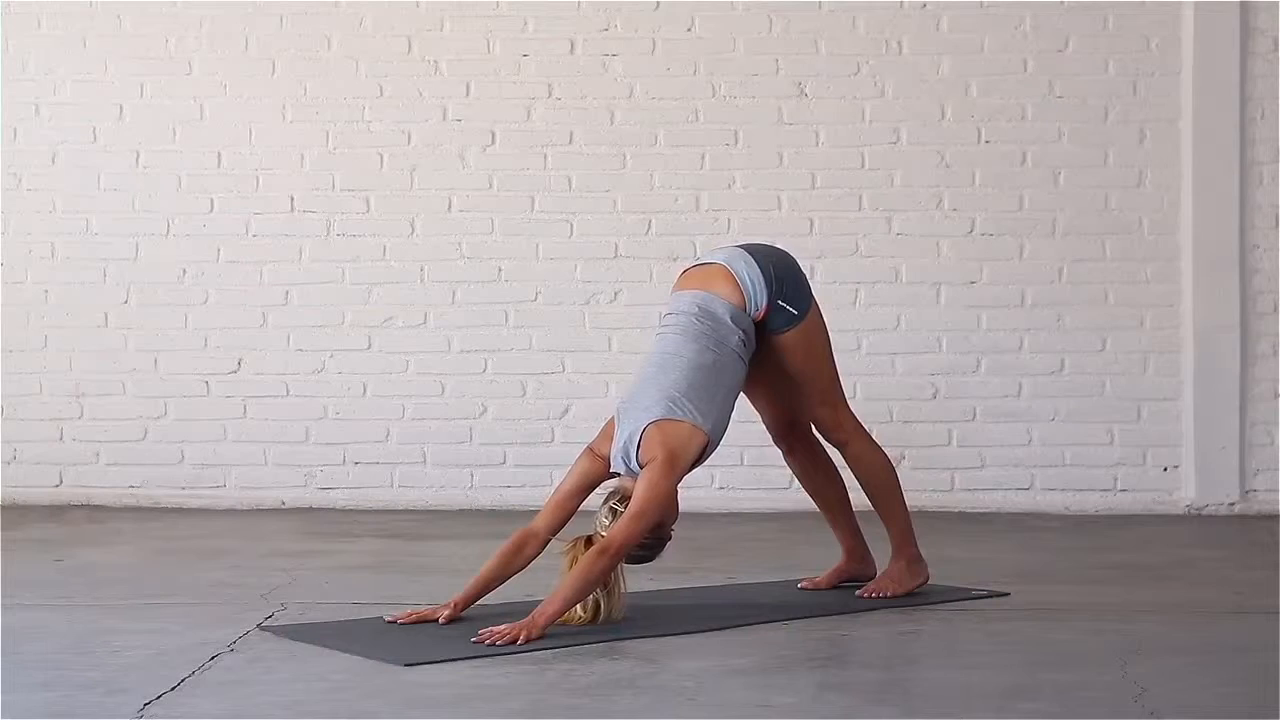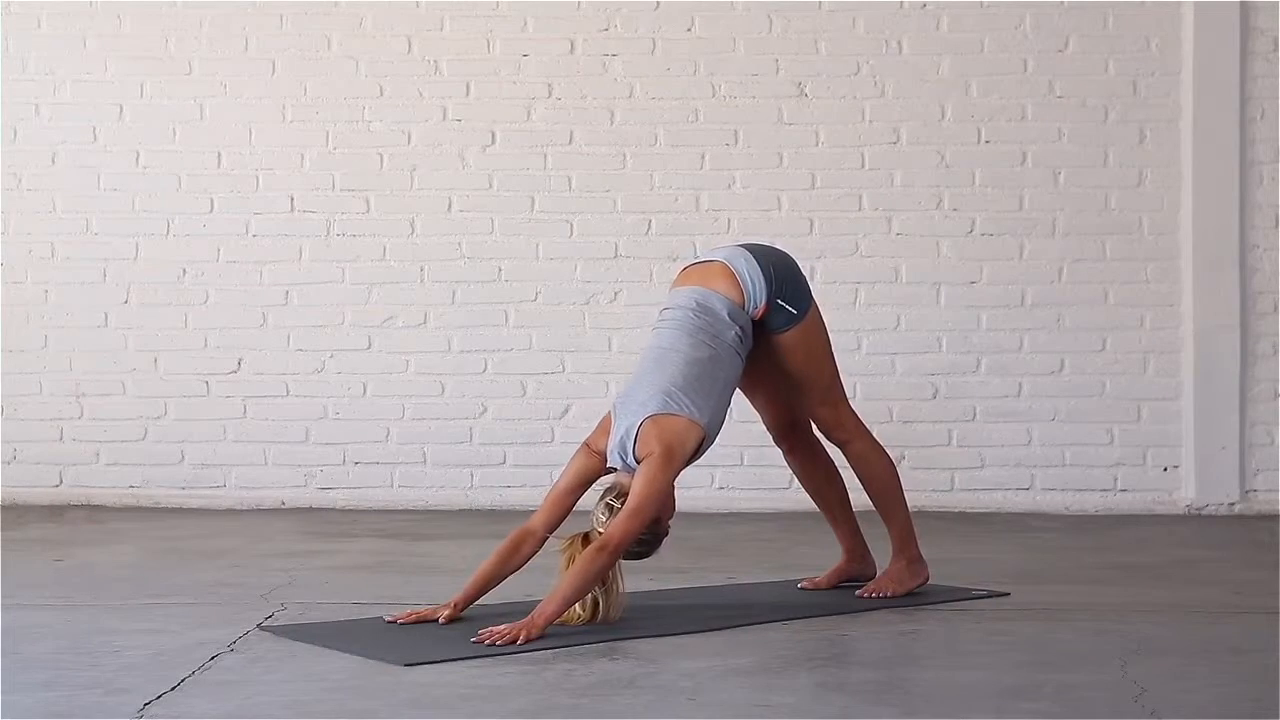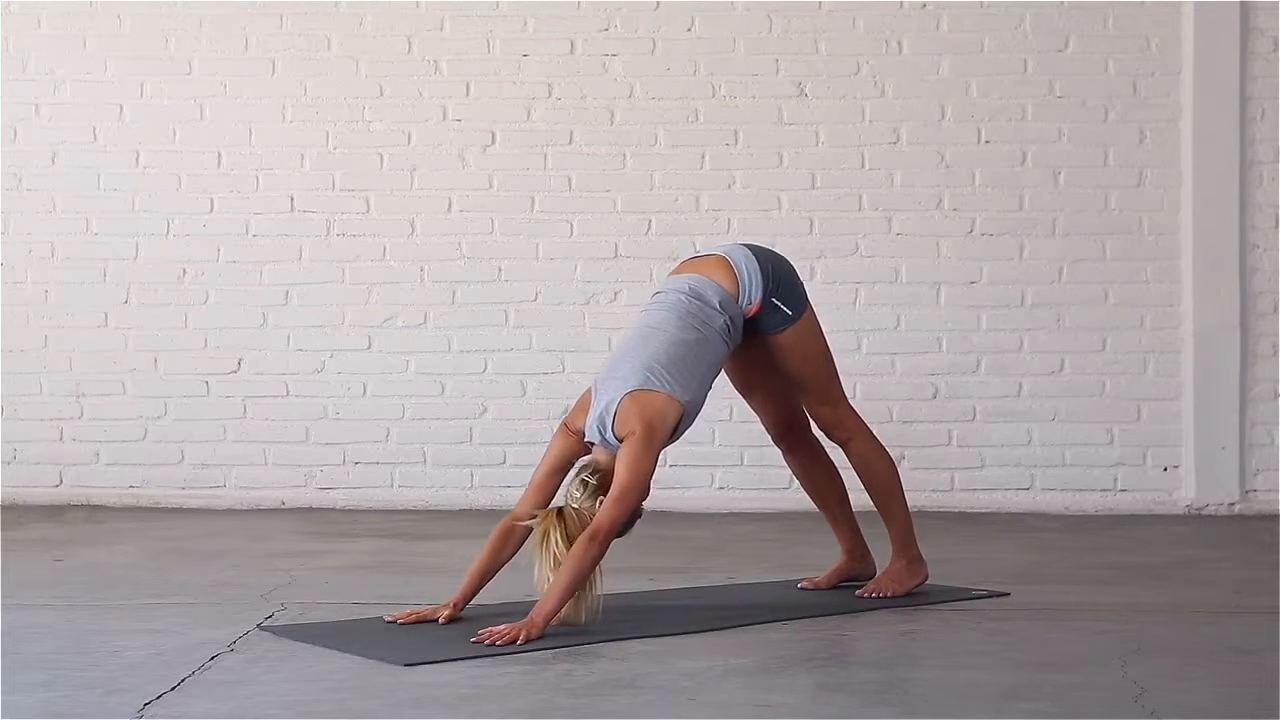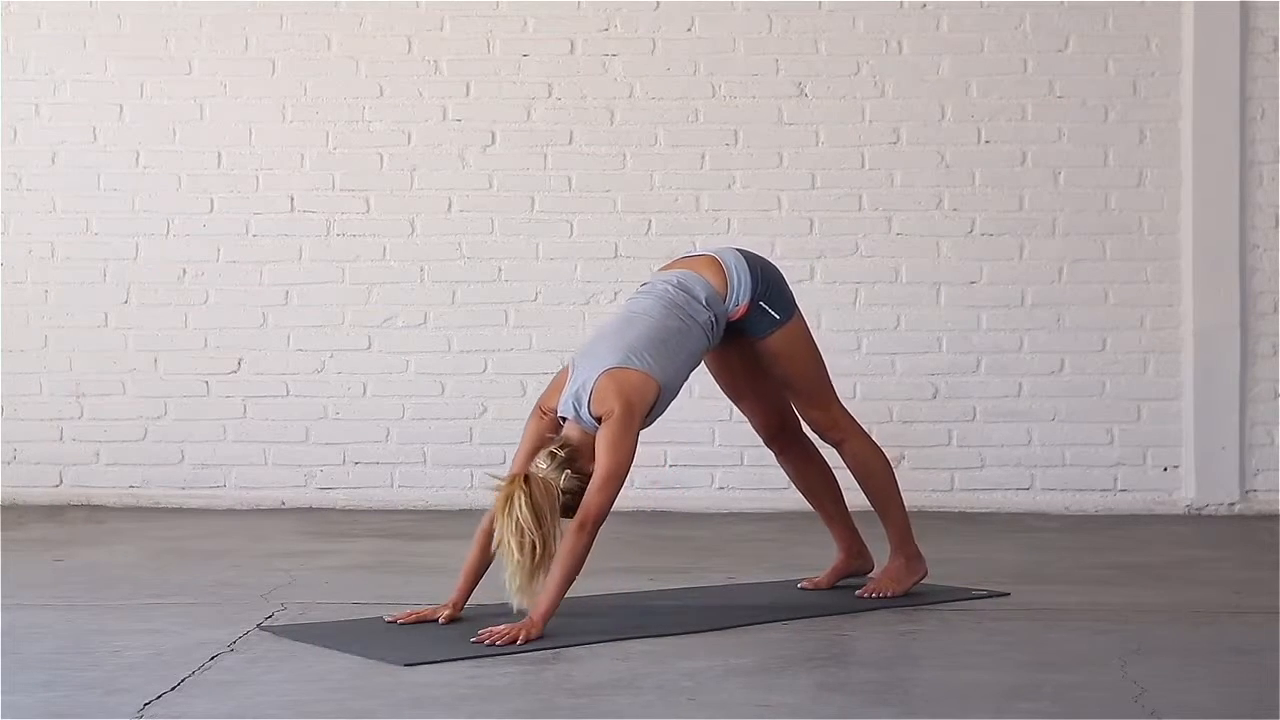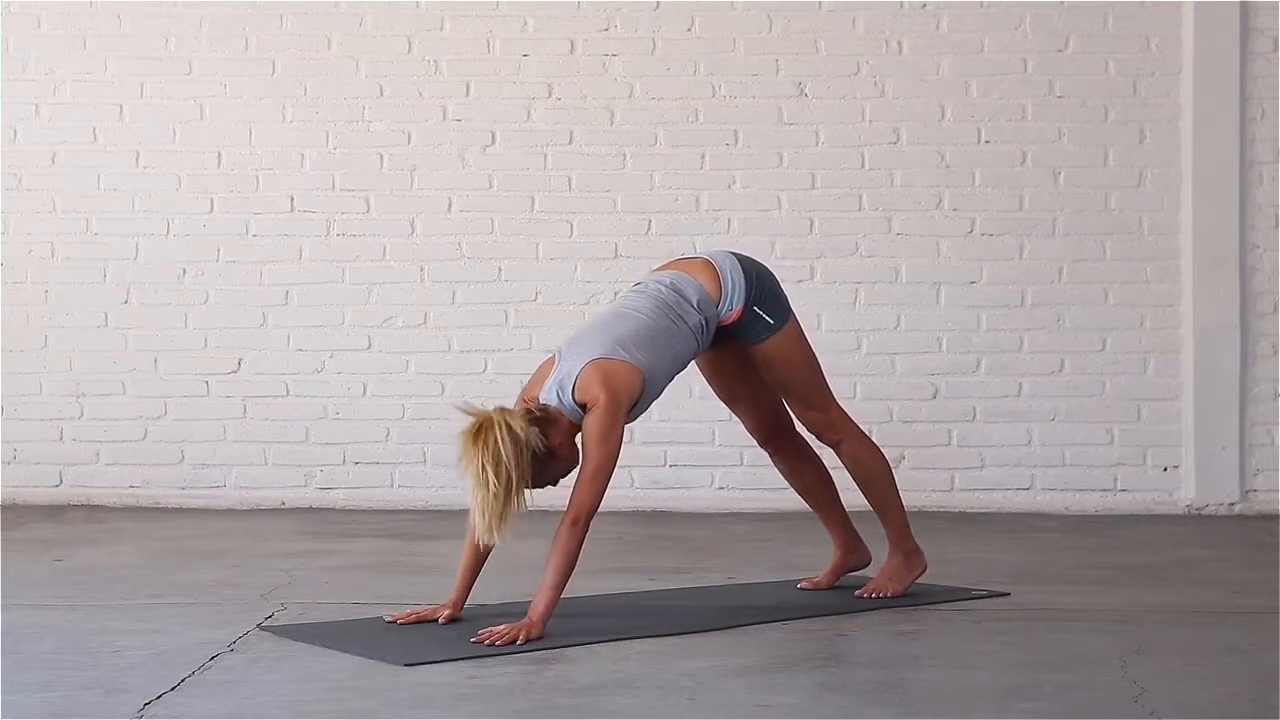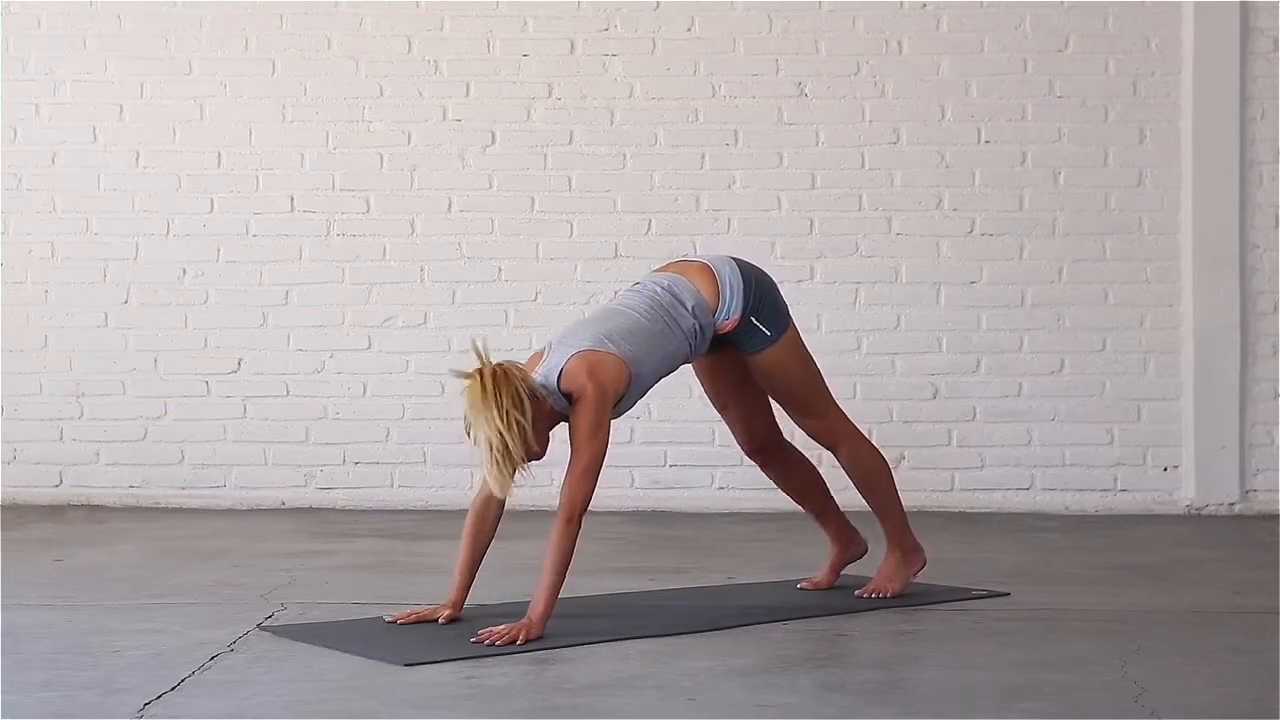
dt=0.5s
person 1, frame 1
left shoulder: (667, 449)
right shoulder: (612, 446)
left elbow: (609, 549)
right elbow: (534, 534)
left wrist: (537, 621)
right wrist: (457, 603)
left hip: (758, 282)
right hip: (713, 287)
left knee: (834, 423)
right knee: (792, 434)
left ankle: (908, 559)
right ankle: (857, 558)
person 1, frame 2
left shoulder: (662, 444)
right shoulder: (607, 441)
left elbow: (608, 546)
right elbow: (532, 531)
left wrist: (538, 621)
right wrist: (456, 603)
left hip: (759, 281)
right hip: (712, 287)
left knee: (836, 423)
right knee: (791, 433)
left ankle: (908, 558)
right ankle: (856, 556)
person 1, frame 3
left shoulder: (641, 423)
right shoulder: (584, 421)
left elbow: (598, 533)
right elbow: (521, 517)
left wrist: (537, 620)
right wrist: (456, 603)
left hip: (754, 282)
right hip: (713, 290)
left knee: (835, 421)
right knee: (788, 432)
left ankle: (908, 558)
right ankle: (856, 556)
person 1, frame 4
left shoulder: (616, 403)
right shoulder: (556, 403)
left elbow: (587, 523)
right elbow: (503, 505)
left wrist: (536, 620)
right wrist: (454, 602)
left hip: (742, 285)
right hip: (701, 293)
left knee: (828, 421)
right knee: (779, 432)
left ankle: (906, 555)
right ankle: (852, 552)
person 1, frame 5
left shoulder: (601, 392)
right shoulder: (535, 397)
left elbow: (578, 515)
right elbow: (492, 500)
left wrist: (536, 619)
right wrist: (454, 601)
left hip: (736, 291)
right hip: (694, 297)
left knee: (826, 423)
right knee: (773, 435)
left ankle: (905, 552)
right ankle: (849, 548)
person 1, frame 6
left shoulder: (586, 384)
right shoulder: (522, 385)
left elbow: (571, 512)
right elbow: (488, 499)
left wrist: (536, 619)
right wrist: (453, 601)
left hip: (734, 298)
right hip: (694, 304)
left knee: (826, 428)
right knee: (760, 443)
left ankle: (904, 548)
right ankle: (844, 541)
